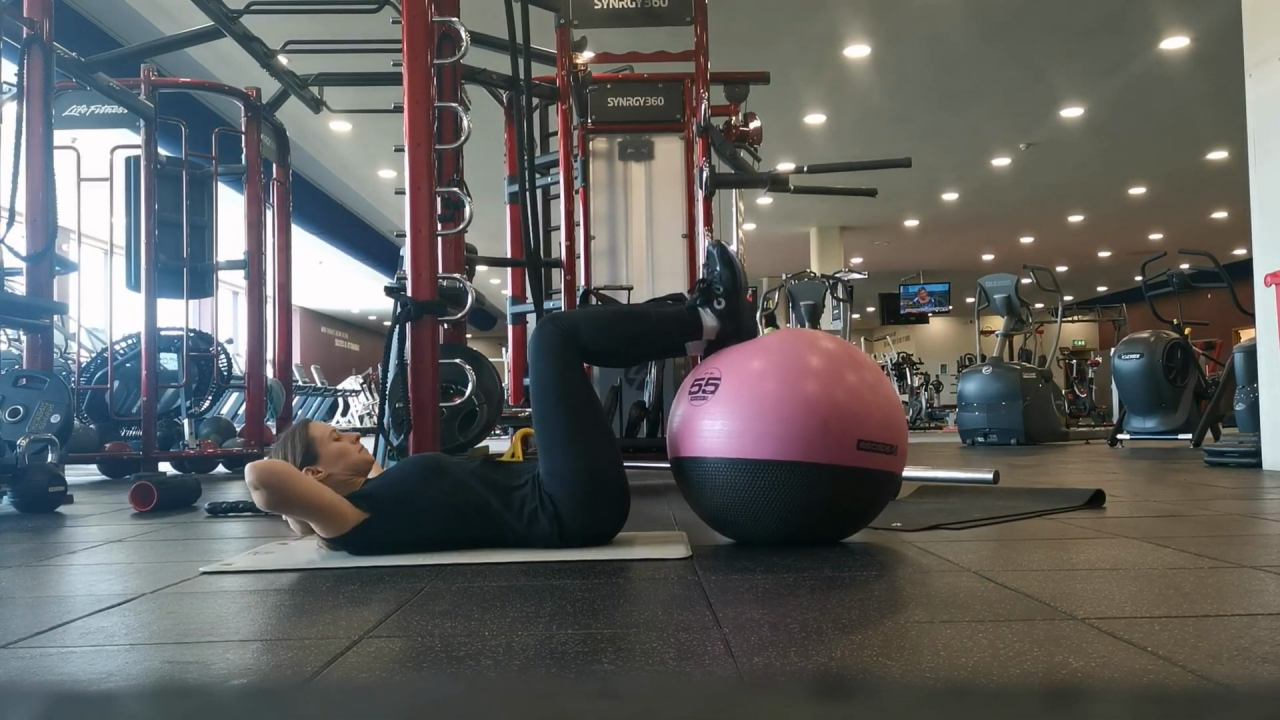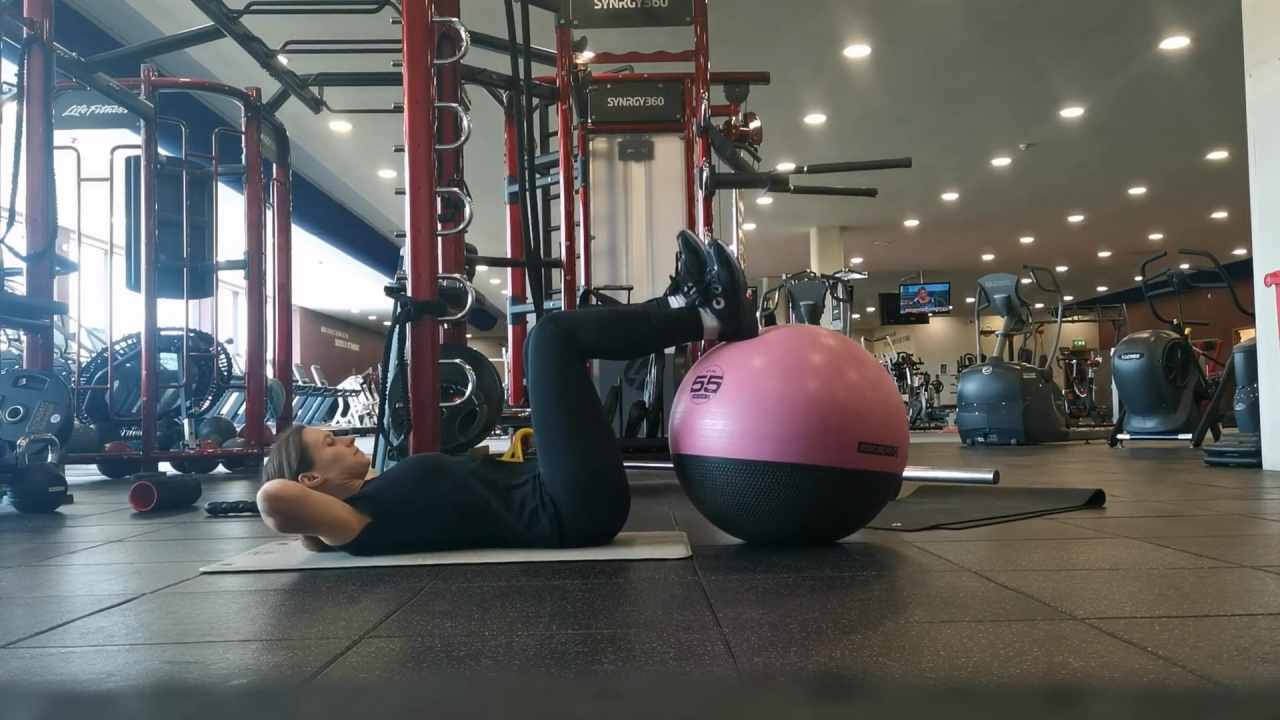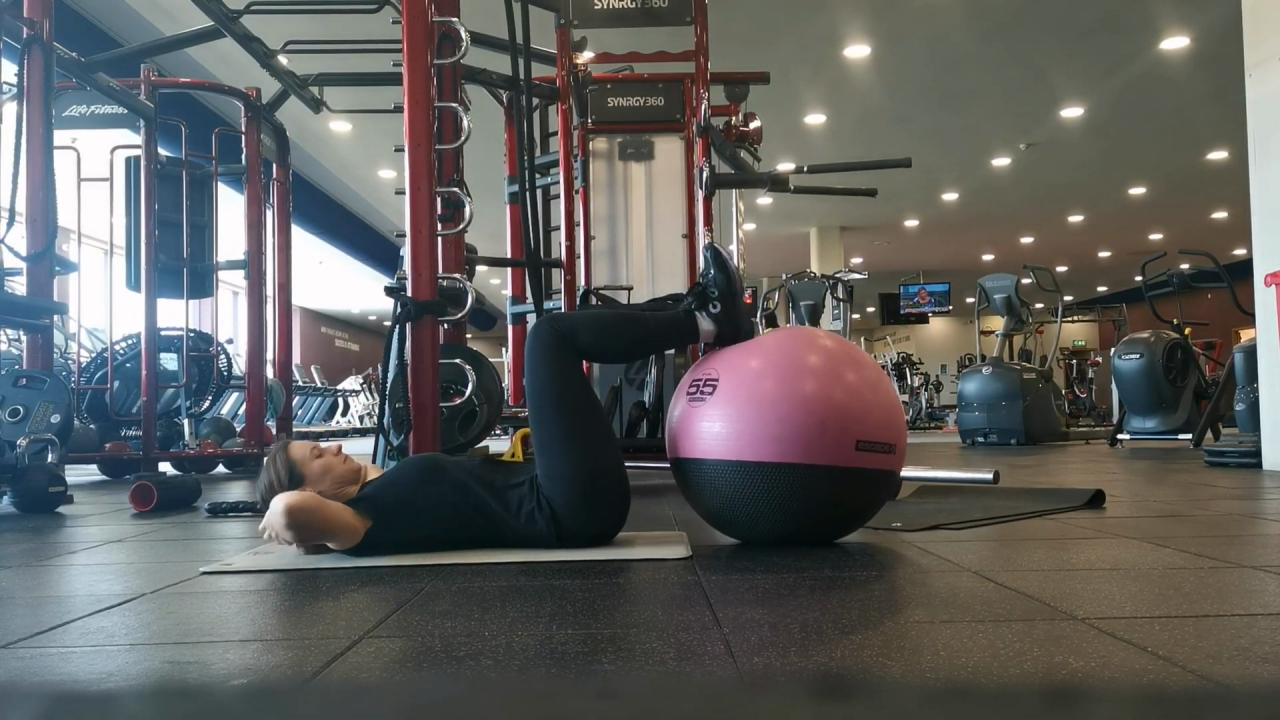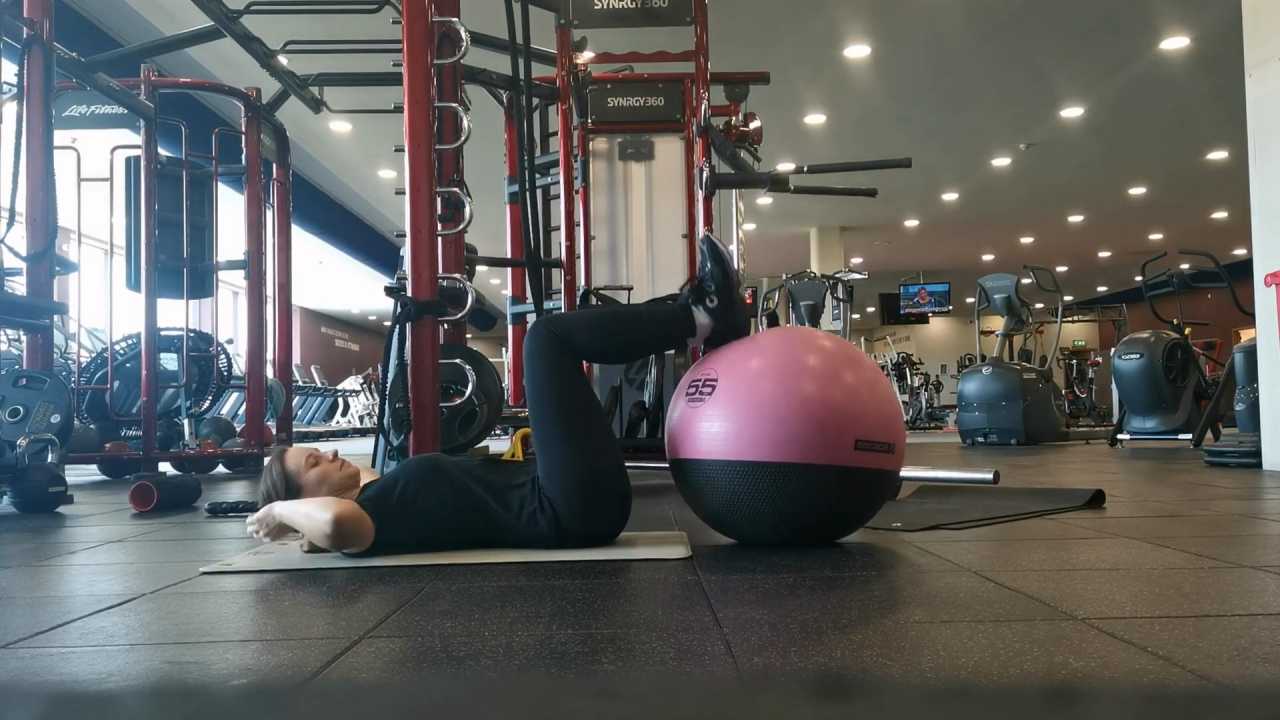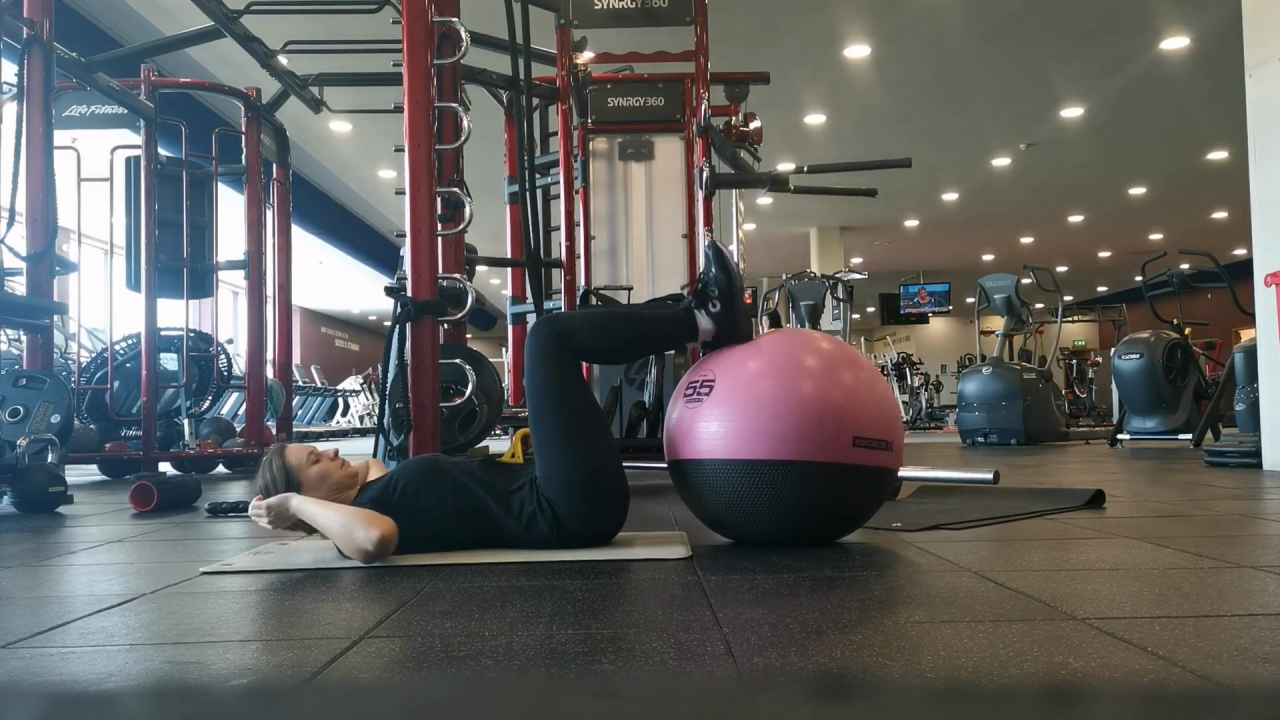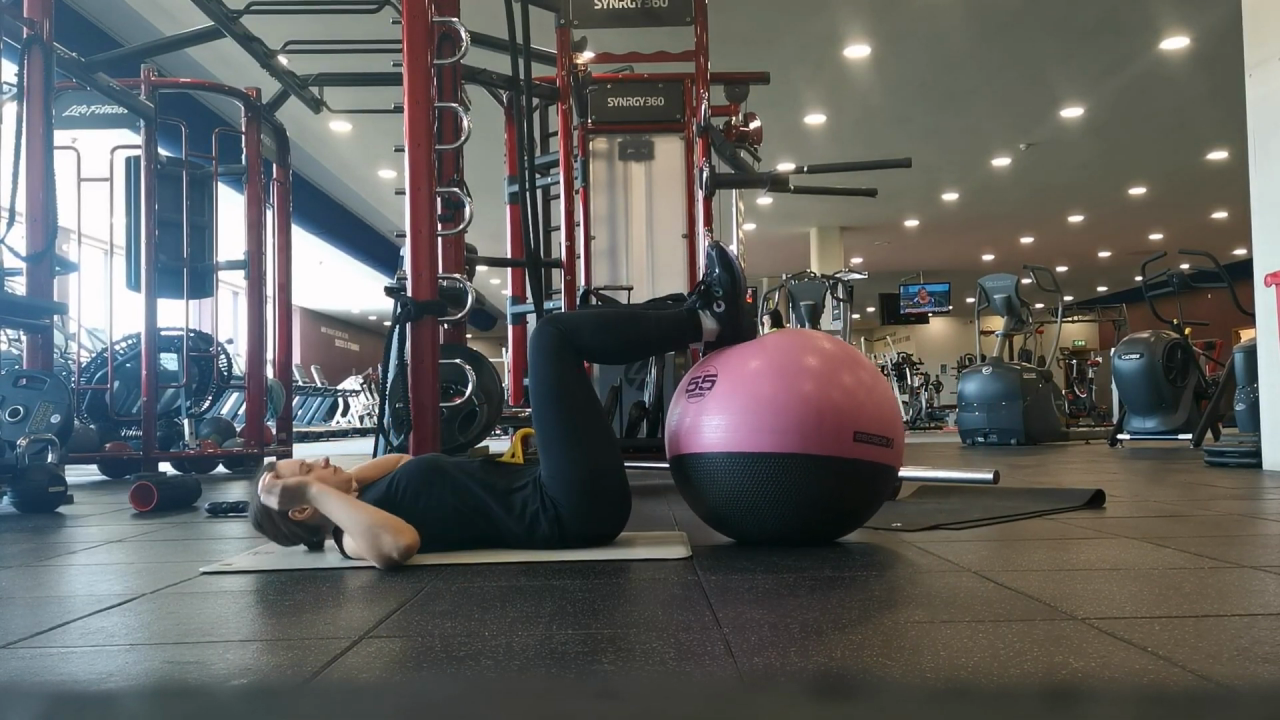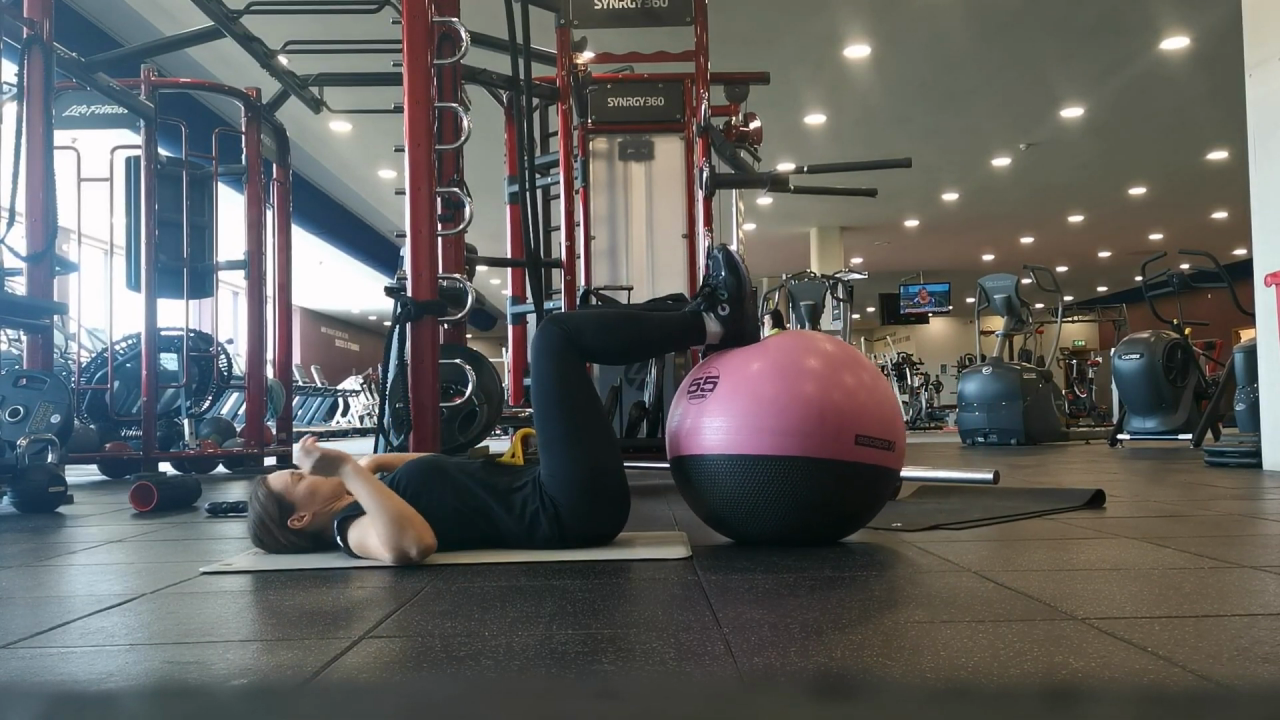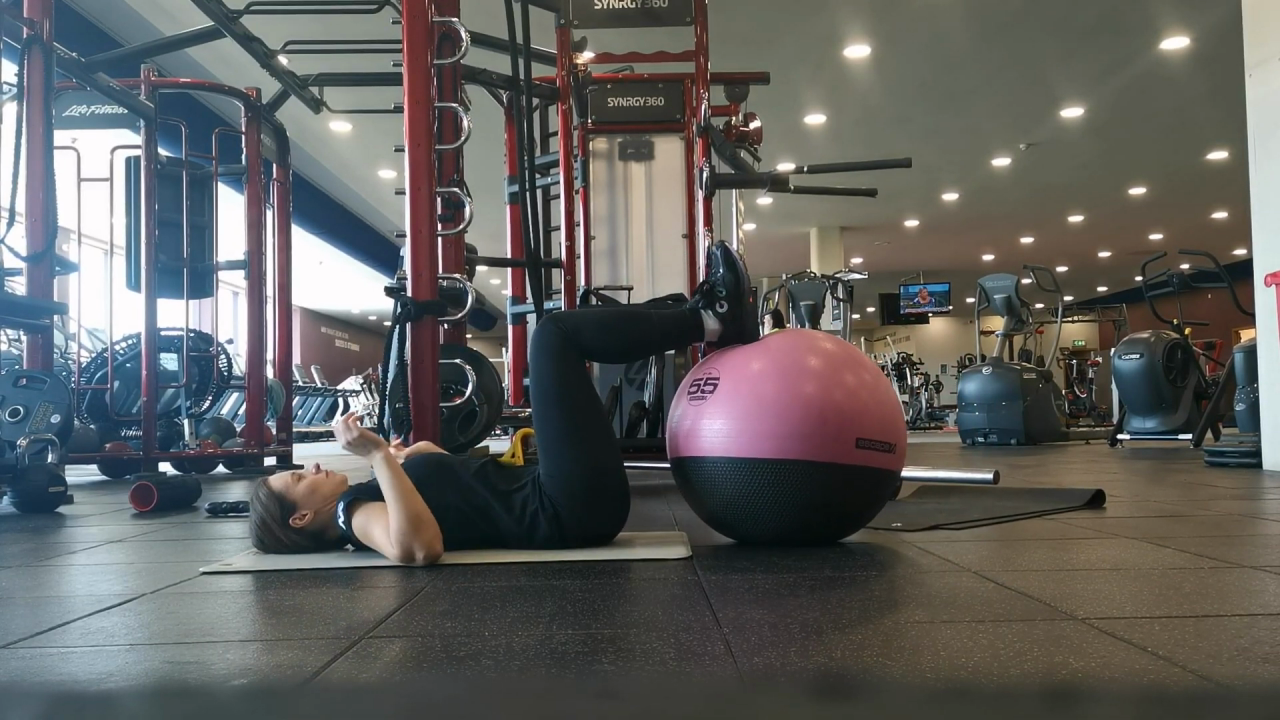
dt=0.2s
person 1, frame 1
left shoulder: (367, 498)
right shoulder: (351, 523)
left elbow: (368, 468)
right elbow: (260, 474)
right wrist: (299, 515)
left hip: (565, 504)
right hip: (571, 513)
left knee: (565, 340)
right knee: (554, 333)
left ankle: (700, 333)
right ankle: (707, 319)
person 1, frame 2
left shoulder: (366, 500)
right shoulder: (353, 523)
right elbow: (272, 495)
right wrist: (303, 523)
left hip: (566, 505)
right hip: (572, 511)
left knee: (561, 339)
right knee: (553, 332)
left ankle: (680, 307)
right ankle: (709, 321)
person 1, frame 3
left shoulder: (367, 502)
right shoulder: (354, 525)
left elbow: (373, 472)
right elbow: (292, 509)
right wrist: (281, 517)
left hip: (566, 504)
right hip: (573, 511)
left knee: (560, 337)
right knee: (550, 333)
left ankle: (691, 318)
right ankle: (706, 324)
person 1, frame 4
left shoulder: (369, 500)
right shoulder: (358, 525)
left elbow: (361, 477)
right elbow: (337, 517)
right wrist: (280, 510)
left hip: (570, 505)
right hip: (574, 512)
left knee: (557, 340)
right knee: (548, 335)
left ankle: (696, 325)
right ankle: (700, 320)
person 1, frame 5
left shoulder: (364, 501)
right shoulder: (362, 518)
left elbow: (373, 464)
right elbow: (375, 538)
right wrist: (294, 502)
left hip: (569, 504)
right hip: (571, 512)
left knee: (557, 339)
right knee: (548, 334)
left ankle: (696, 323)
right ankle: (704, 323)
person 1, frame 6
left shoulder: (365, 502)
right shoulder: (355, 532)
left elbow: (400, 459)
right elbow: (399, 545)
left wrist: (348, 479)
right wrist: (315, 489)
left hip: (560, 501)
right hip: (573, 511)
left knee: (560, 340)
right knee: (553, 334)
left ankle: (699, 321)
right ankle: (708, 322)
person 1, frame 7
left shoulder: (360, 501)
right shoulder: (355, 526)
left elbow: (427, 464)
right elbow: (415, 544)
left wrist: (364, 463)
right wrist: (344, 471)
left hip: (556, 500)
right hip: (571, 511)
left knee: (564, 339)
right knee: (556, 334)
left ankle: (703, 322)
right ankle: (712, 326)
person 1, frame 8
left shoulder: (366, 499)
right shoulder: (356, 513)
right elbow: (419, 547)
left wrist: (401, 455)
right wrist: (377, 457)
left hip: (562, 501)
right hip: (572, 511)
left knee: (562, 339)
right knee: (555, 333)
left ankle: (701, 319)
right ankle: (711, 322)
